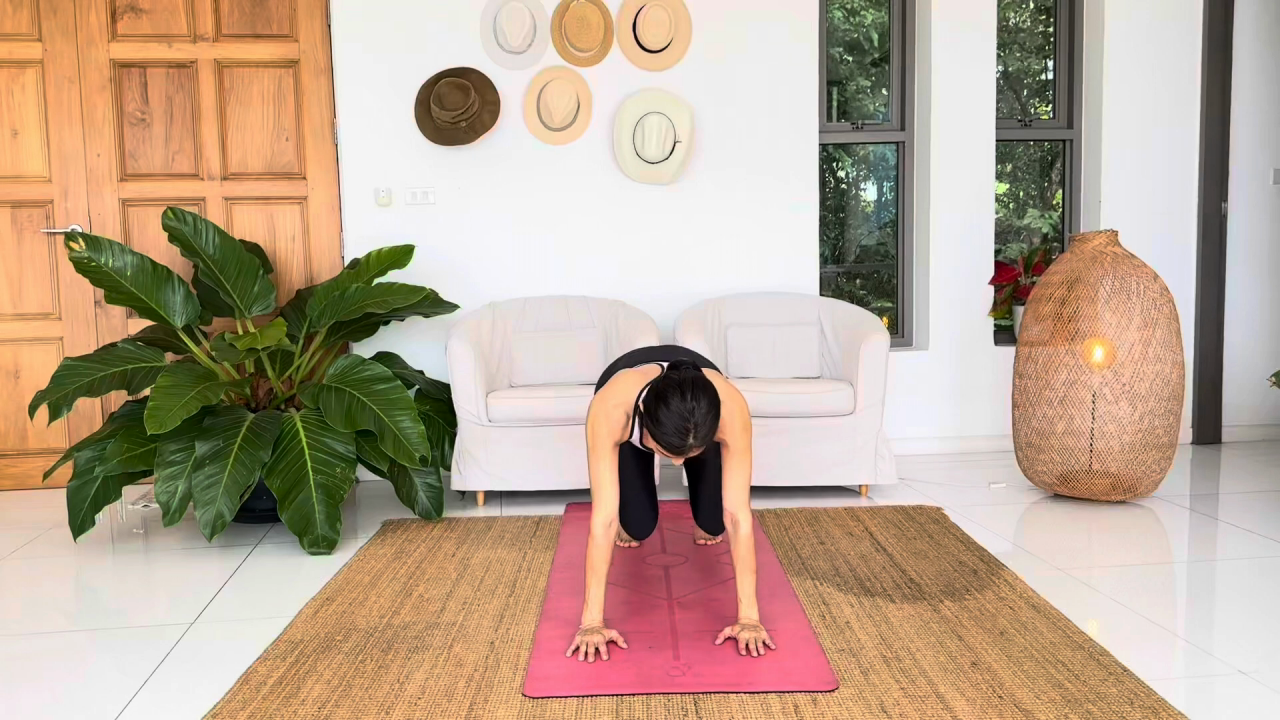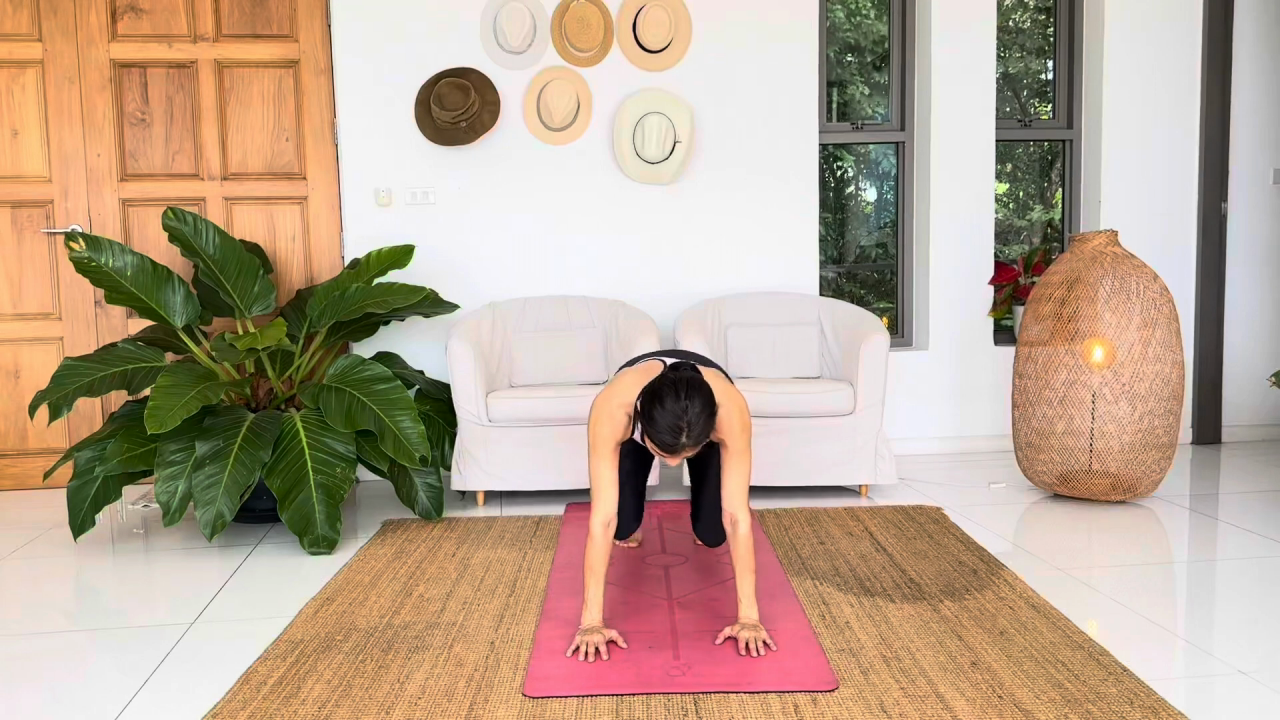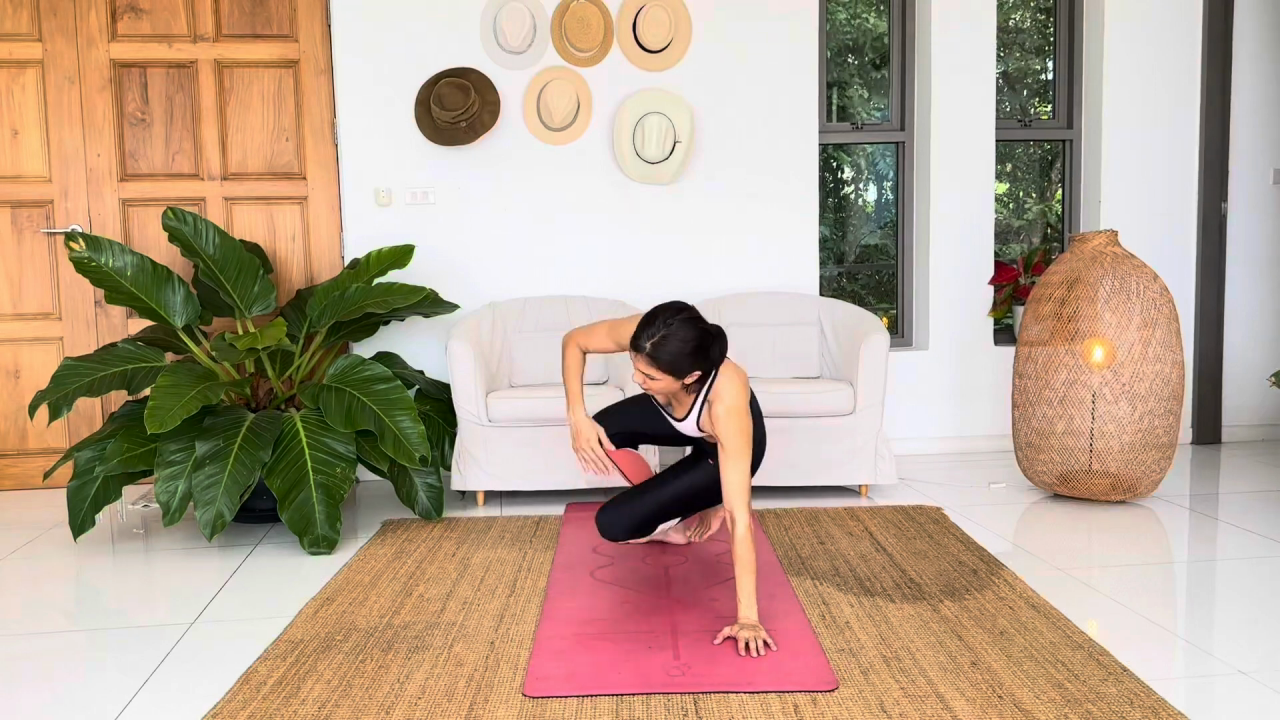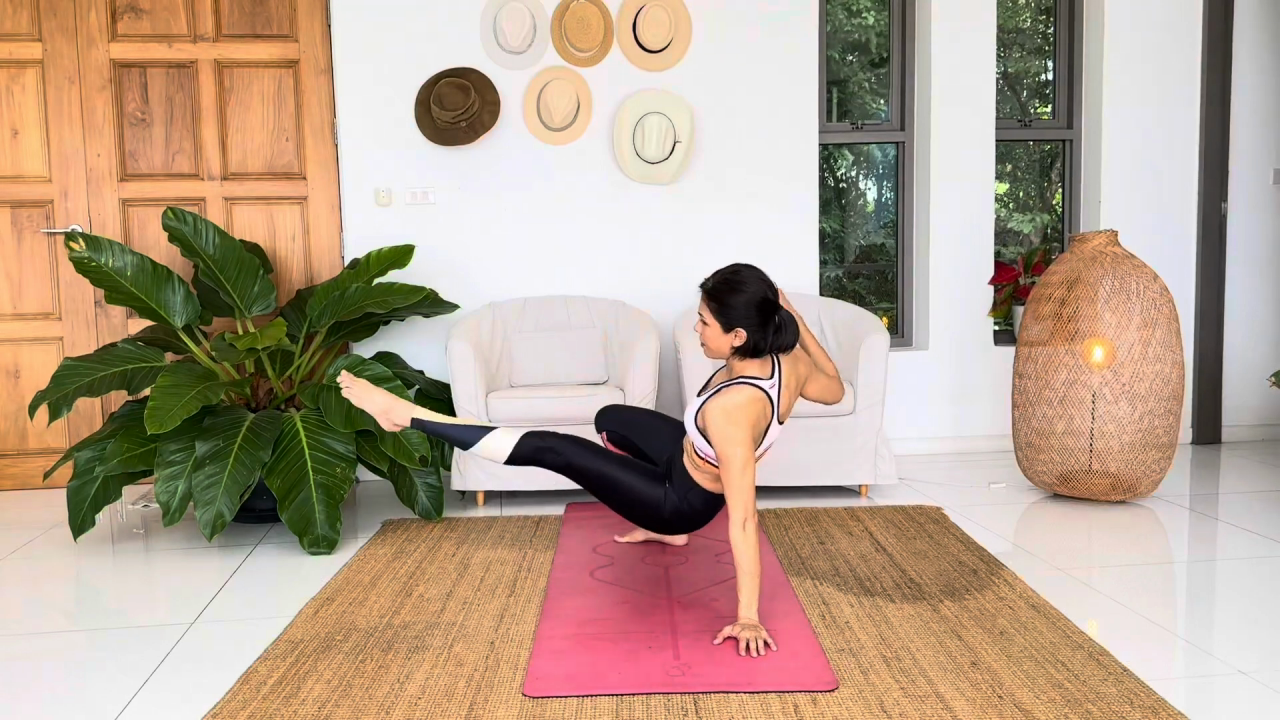
dt=0.5s
person 1, frame 1
left shoulder: (730, 407)
right shoulder: (611, 407)
left elbow: (739, 516)
right elbow: (603, 519)
left wrist: (749, 616)
right wrist: (592, 620)
right hip: (629, 405)
left knee: (712, 522)
right knee: (638, 526)
left ankle: (707, 523)
person 1, frame 2
left shoulder: (728, 407)
right shoulder: (613, 406)
left elbow: (737, 516)
right elbow: (602, 519)
left wrist: (748, 616)
right wrist: (591, 620)
left hip: (701, 406)
left knee: (712, 533)
right knee: (624, 527)
left ankle: (706, 507)
right ankle: (633, 524)
person 1, frame 3
left shoulder: (726, 401)
right shoulder: (649, 339)
left elbow: (739, 517)
right elbow: (572, 342)
left wrist: (747, 617)
right wrist: (577, 417)
left hip: (720, 458)
right hip: (688, 425)
left knee: (612, 524)
left ankle: (699, 511)
right ankle: (676, 510)
person 1, frame 4
left shoulder: (734, 407)
right shoulder: (784, 358)
left elbow: (742, 520)
right elbow: (834, 390)
left wrist: (748, 618)
right wrist: (783, 316)
left hip: (683, 498)
right hip: (691, 458)
left knee: (546, 447)
right knee: (610, 420)
left ankle: (409, 416)
right ankle: (665, 530)
